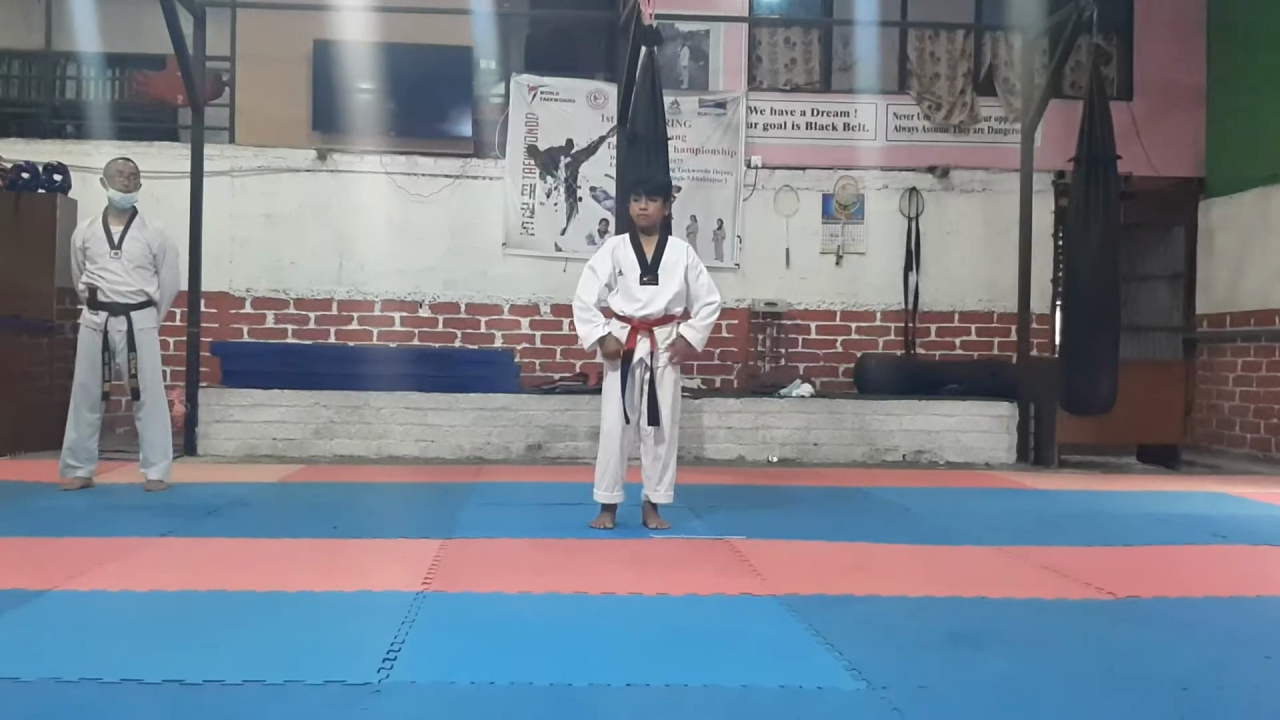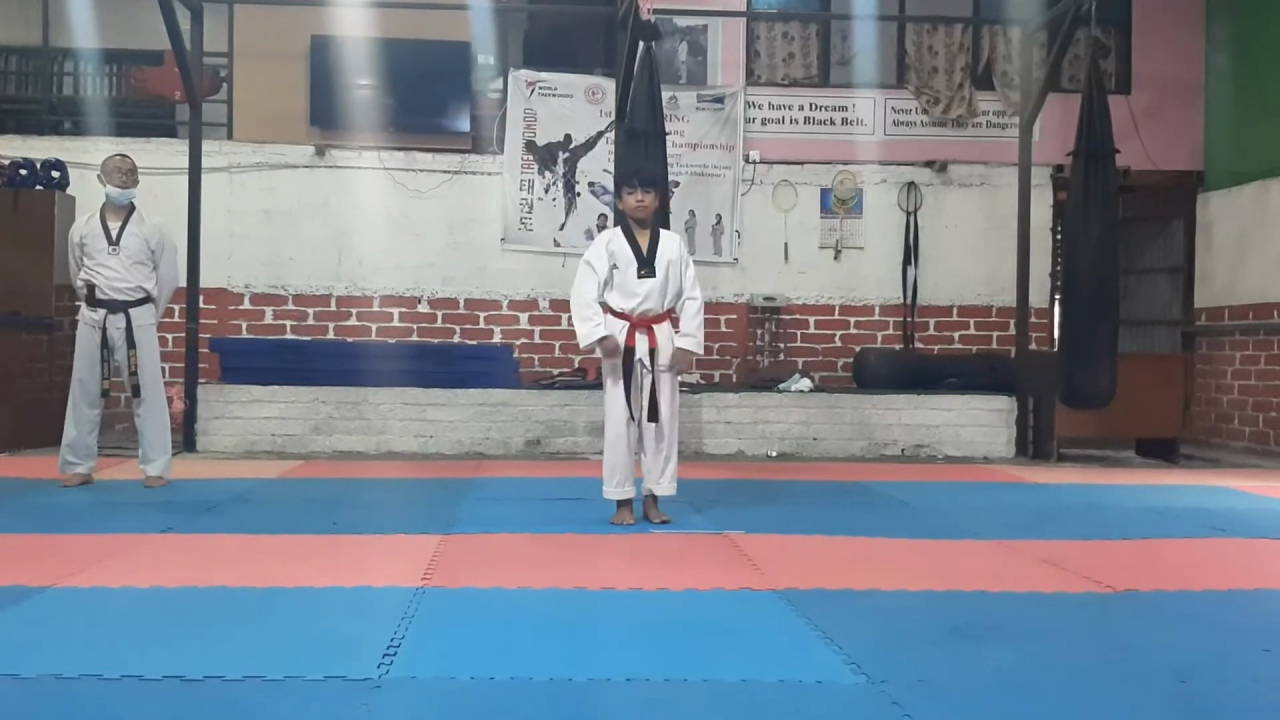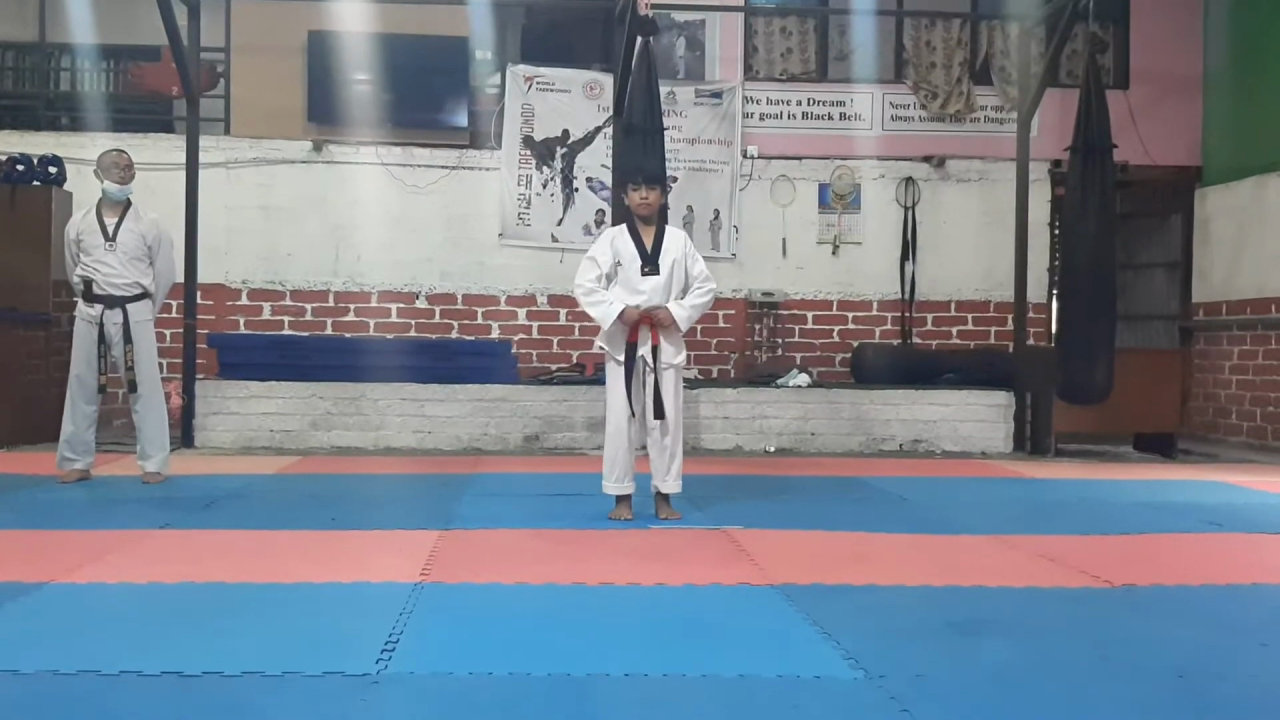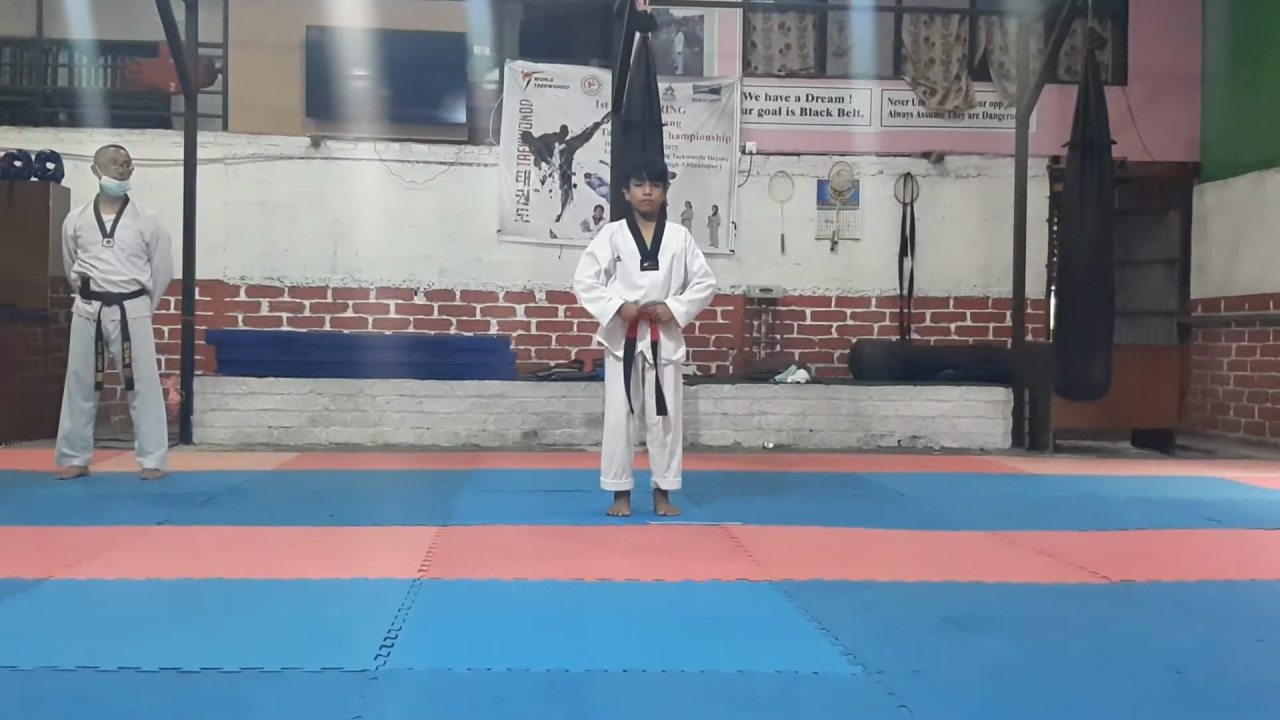
dt=0.7s
person 1, frame 1
left shoulder: (682, 252)
right shoulder: (614, 248)
left elbow: (709, 300)
right elbow: (585, 297)
left wrist: (690, 337)
right wrist: (601, 336)
left hip: (664, 347)
right hip: (622, 345)
left knee: (661, 427)
right knee: (616, 425)
left ankle: (652, 504)
right ankle: (608, 505)
person 1, frame 2
left shoulder: (673, 243)
right shoulder: (608, 242)
left elbow: (692, 296)
right elbow: (584, 293)
left wrist: (687, 343)
right wrist: (601, 335)
left hip: (663, 342)
right hip: (620, 343)
left knee: (661, 422)
right knee: (620, 422)
left ankle: (652, 498)
right ankle: (623, 501)
person 1, frame 3
left shoulder: (680, 243)
right shoulder: (612, 241)
left elbow: (704, 287)
right elbow: (585, 285)
left wrist: (676, 315)
right wrist: (619, 313)
left hip: (666, 343)
right hip: (623, 342)
left knee: (665, 421)
right knee: (620, 420)
left ankle: (664, 495)
right ankle: (621, 495)
person 1, frame 4
left shoulder: (679, 236)
right shoulder: (613, 234)
left elbow: (705, 282)
right elbow: (585, 281)
left wrist: (676, 308)
right wrist: (617, 307)
left hip: (664, 336)
right hip: (623, 335)
left knee: (665, 415)
right knee: (619, 414)
left ankle: (662, 491)
right ankle: (620, 492)
person 2, frame 1
left shoulder: (153, 233)
right shoulder: (85, 231)
left elbow: (169, 282)
right elbow: (80, 278)
left wrist: (148, 317)
right wrist: (98, 310)
left hip: (138, 323)
right hip: (96, 322)
left knee: (149, 396)
right knee: (86, 396)
left ankle: (156, 471)
right ankle: (79, 469)
person 2, frame 2
left shoulder: (152, 229)
right shoulder: (83, 228)
left elbow: (168, 277)
right elbow: (78, 274)
left wrist: (147, 313)
right wrist: (97, 307)
left hip: (137, 319)
right hip: (94, 319)
left knee: (148, 393)
right knee: (85, 392)
left ankle: (156, 467)
right ankle: (79, 465)
person 2, frame 3
left shoulder: (148, 224)
right shoulder: (79, 223)
left elbow: (165, 273)
right elbow: (74, 270)
left wrist: (144, 308)
right wrist: (94, 303)
left hip: (133, 315)
right hip: (91, 315)
left knee: (145, 388)
right knee: (82, 388)
left ankle: (153, 463)
right ankle: (76, 462)
person 2, frame 4
left shoulder: (146, 220)
right shoulder: (76, 219)
left elbow: (162, 269)
right elbow: (72, 266)
left wrist: (142, 305)
right wrist: (92, 300)
left hip: (131, 312)
right hip: (88, 312)
left knee: (143, 385)
right knee: (80, 385)
left ankle: (152, 459)
right ankle: (75, 457)
